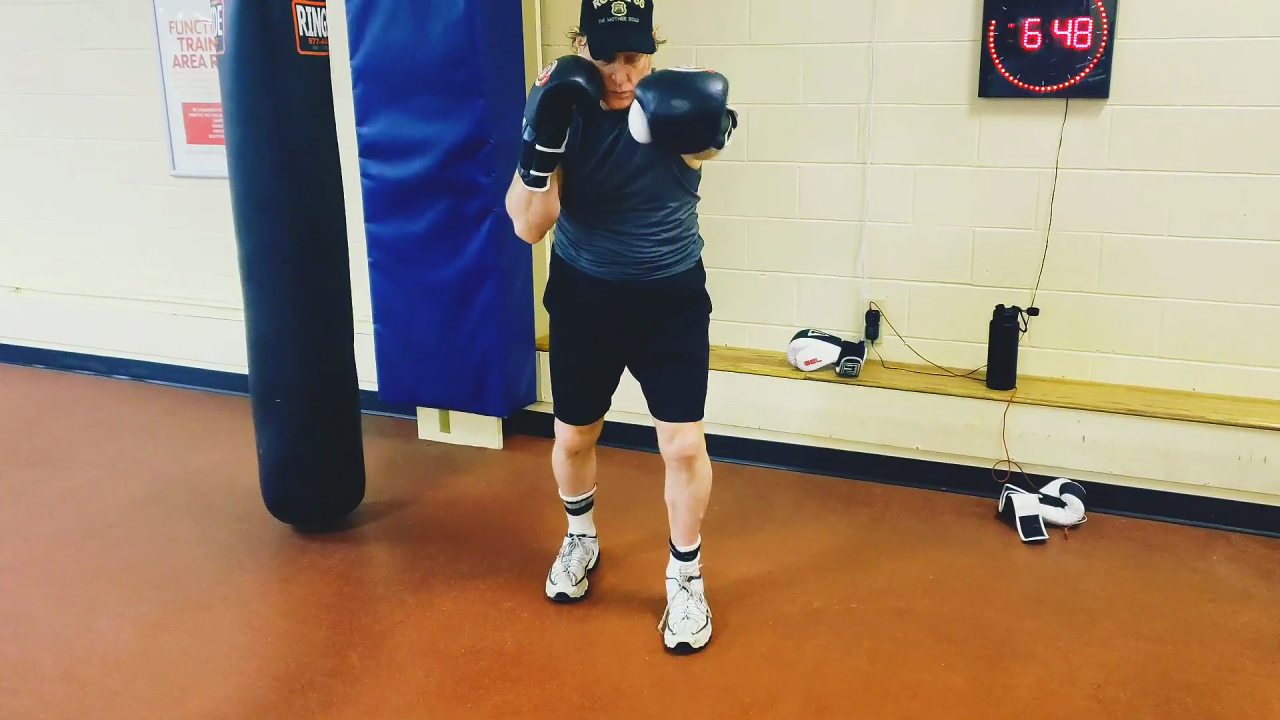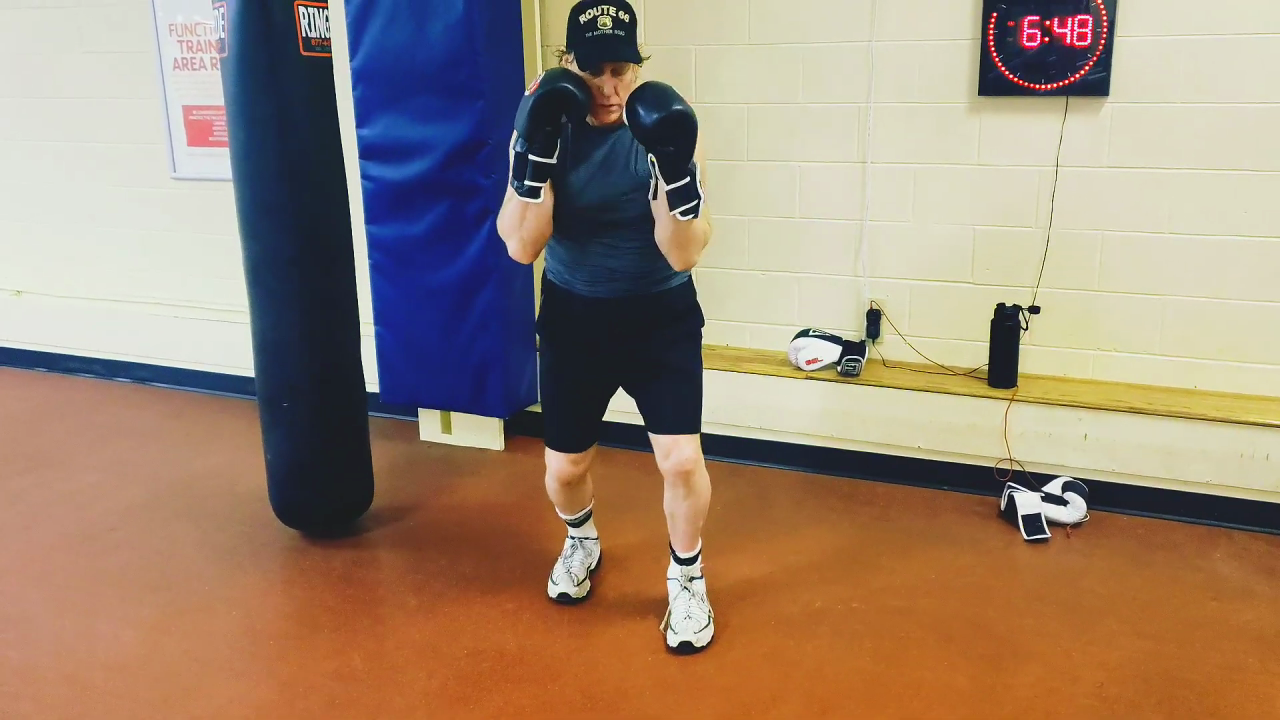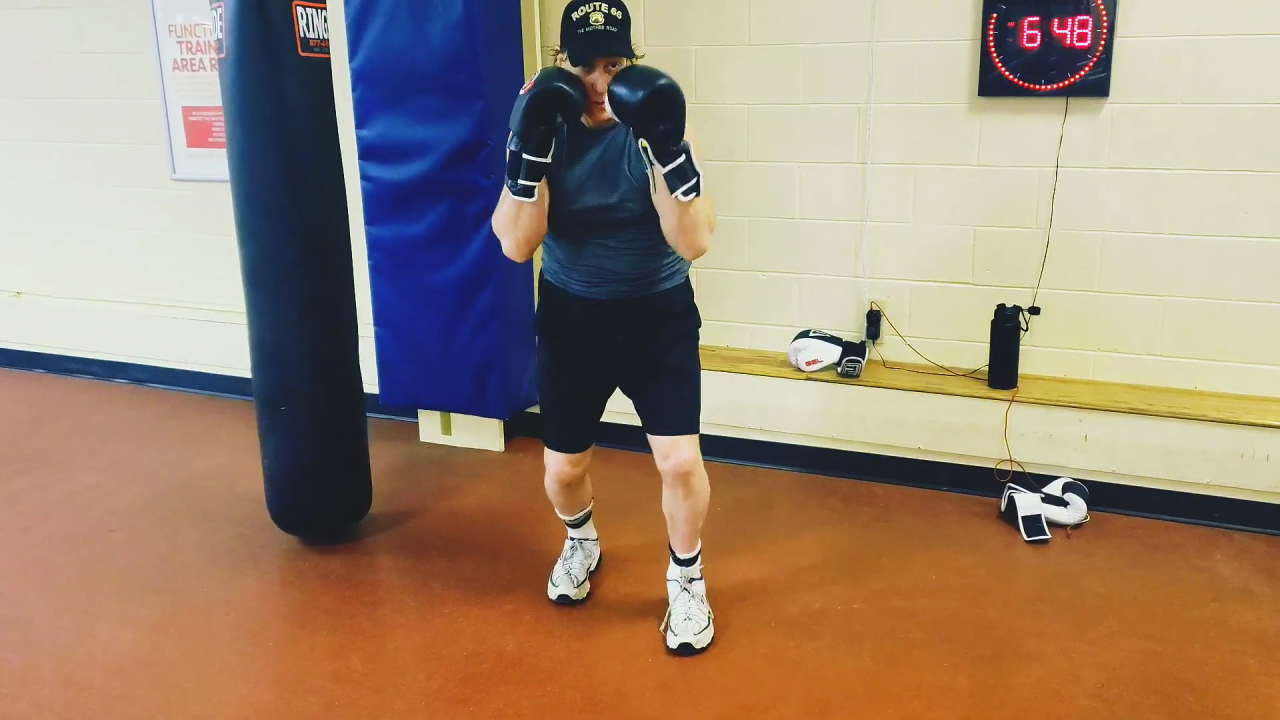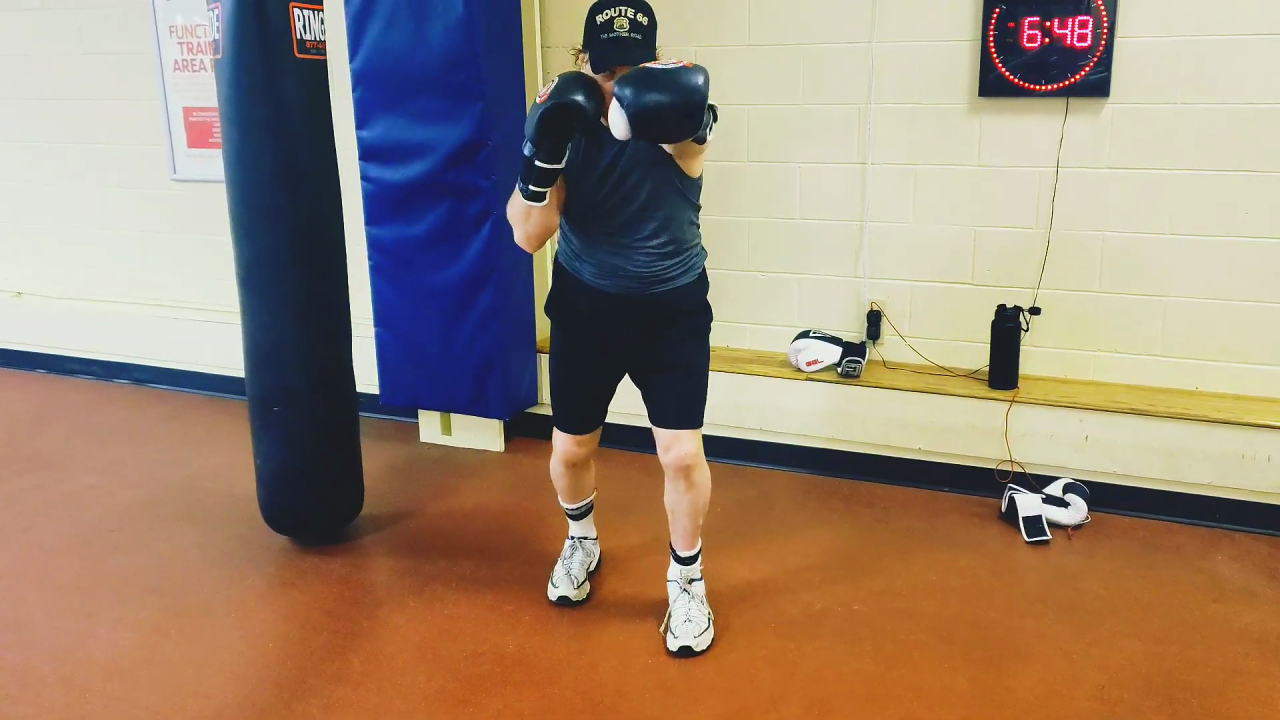
dt=0.5s
person 1, frame 1
left shoulder: (667, 105)
right shoulder: (559, 107)
left elbow: (714, 145)
right elbow: (528, 226)
left wrist: (702, 125)
right wrist: (541, 139)
left hip: (670, 299)
right hip: (583, 298)
left knee: (684, 446)
right knee: (572, 437)
left ankle: (685, 577)
right ankle: (580, 538)
person 1, frame 2
left shoulder: (661, 130)
right shoulder: (546, 127)
left elbow: (684, 256)
right elbow: (521, 246)
left wrist: (678, 167)
right wrist: (535, 150)
left hip: (661, 318)
right hip: (575, 319)
left knee: (682, 463)
right knee: (565, 468)
left ankle: (686, 579)
right ankle: (581, 542)
person 1, frame 3
left shoulder: (655, 130)
right shoulder: (545, 129)
left elbow: (693, 242)
right elbow: (516, 246)
left wrist: (671, 144)
right wrist: (529, 150)
left hip: (659, 317)
right hip: (572, 319)
left knee: (681, 462)
right knee: (563, 466)
left ankle: (686, 580)
right ankle: (581, 543)
person 1, frame 4
left shoulder: (668, 121)
right shoulder: (567, 121)
left elbow: (686, 116)
right elbow: (527, 235)
left wrist: (676, 104)
right wrist: (541, 152)
left hip: (672, 309)
right hip: (585, 306)
left knee: (682, 454)
right knee: (570, 448)
left ankle: (686, 579)
right ankle: (581, 540)
